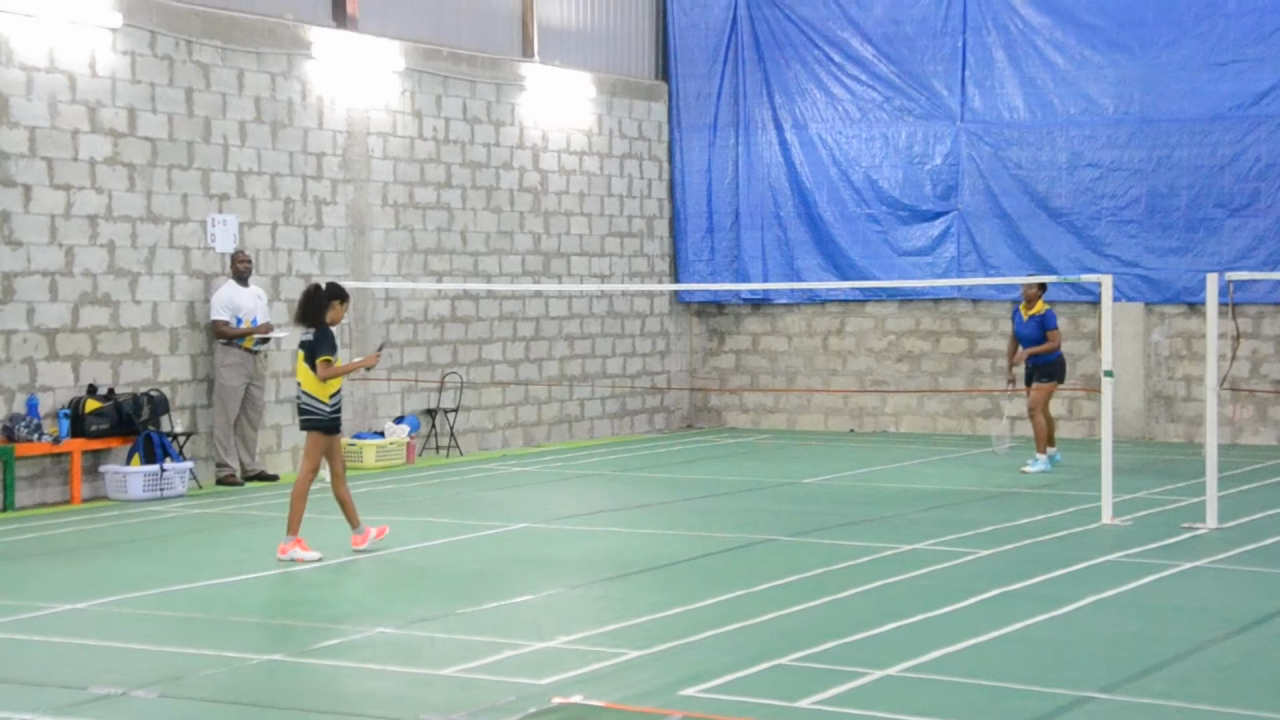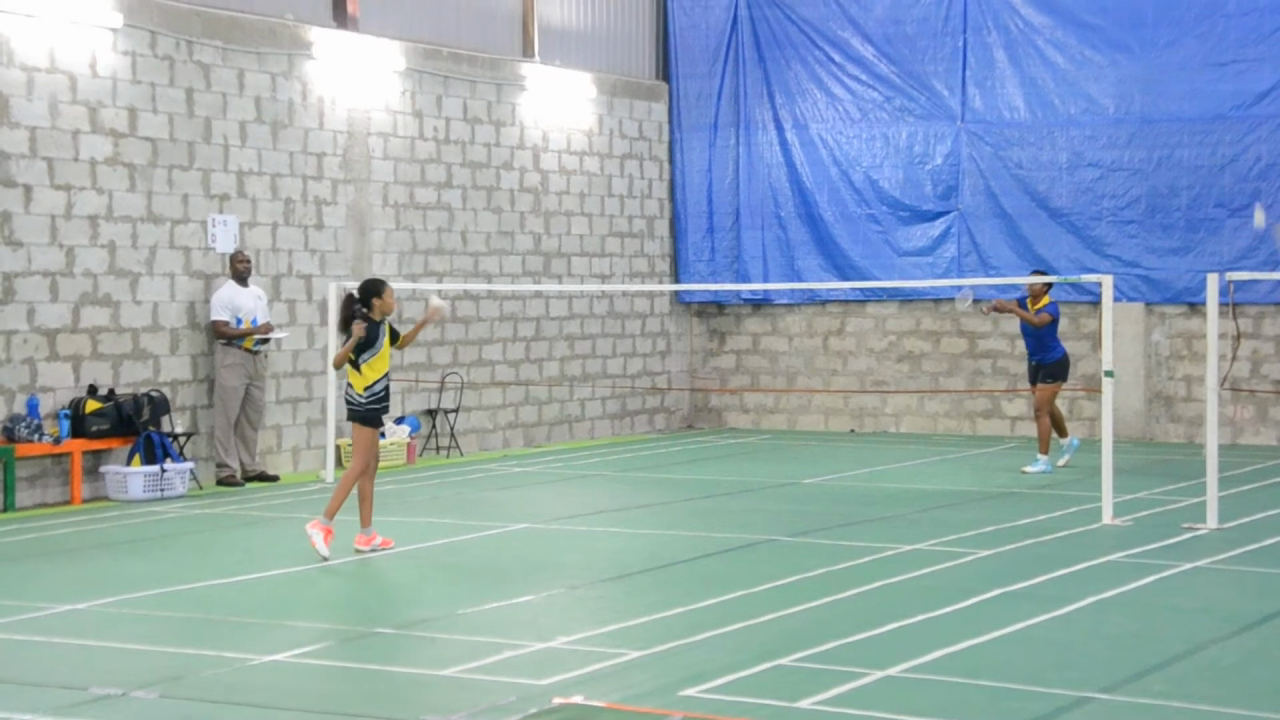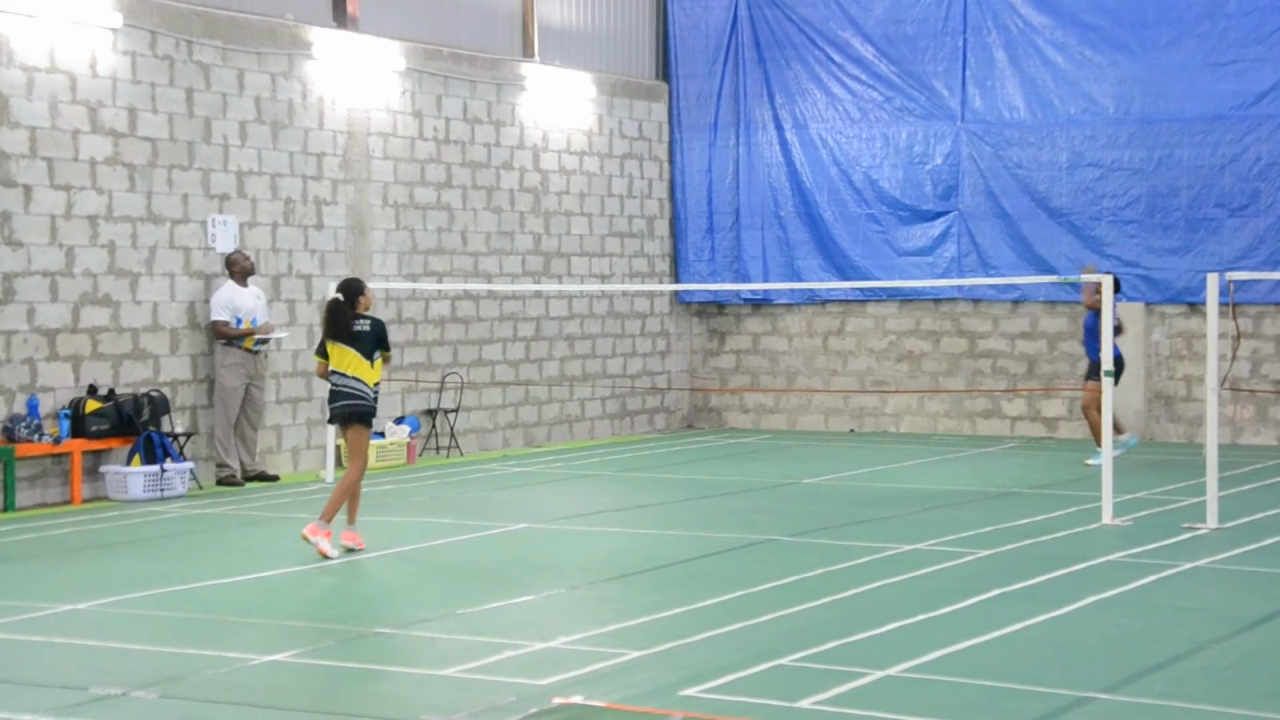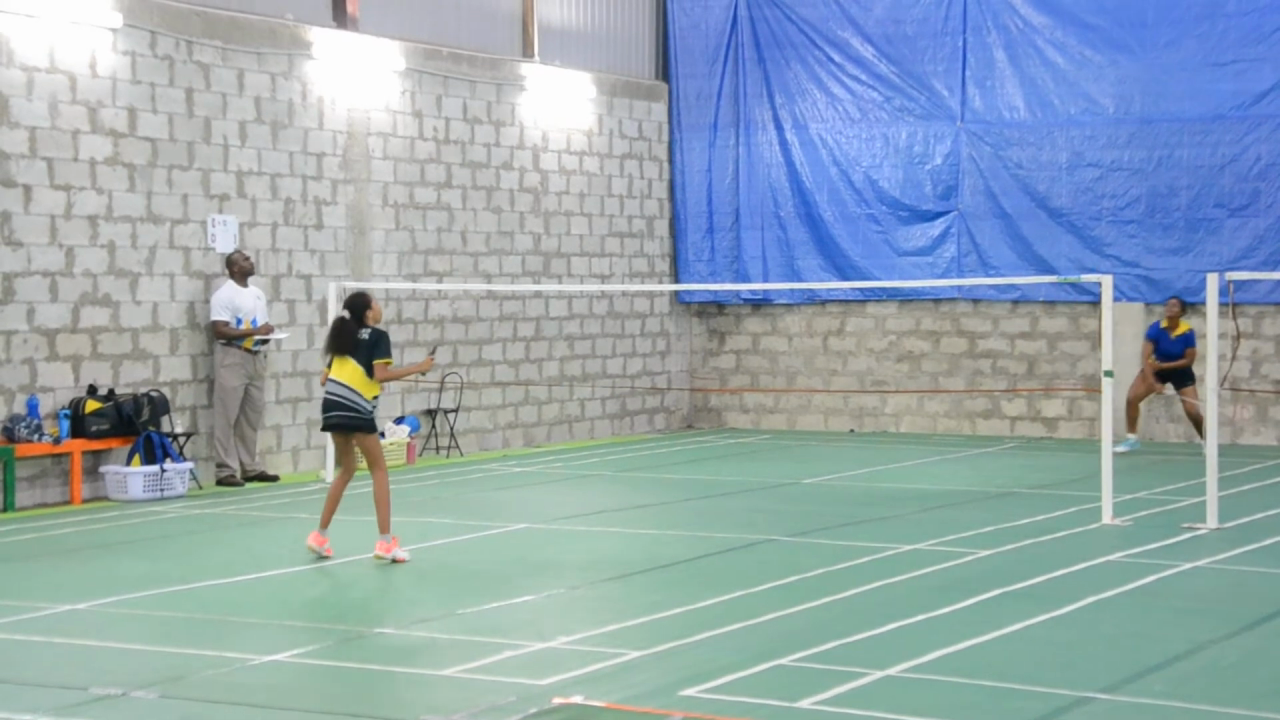
dt=1s
person 1, frame 1
left shoulder: (310, 332)
right shoulder: (324, 333)
right elbow: (323, 373)
left wrist: (342, 370)
right wrist: (360, 364)
left hip: (323, 410)
right hip: (321, 411)
left knee: (338, 472)
right knee: (308, 472)
left ankle: (359, 533)
right ankle: (290, 542)
person 1, frame 2
left shoulder: (383, 325)
right shoulder: (363, 327)
left elbow: (402, 342)
right elbow: (337, 363)
left wrist: (424, 322)
right wrist: (354, 339)
left hip: (373, 402)
right hip: (363, 404)
left knee: (370, 467)
right knee: (358, 466)
left ankle: (366, 535)
right ankle: (322, 524)
person 1, frame 3
left shoulder: (332, 329)
right shoulder: (375, 325)
left elbow: (321, 370)
right elbow: (386, 359)
left hip: (339, 400)
right hip: (359, 402)
left knee: (356, 466)
right knee: (356, 468)
left ankle: (351, 530)
right ankle: (320, 527)
person 1, frame 4
left shoulder: (342, 338)
right shoulder: (378, 336)
left elbow: (325, 379)
right elbow: (381, 375)
right wrist: (418, 368)
left hip: (333, 406)
right hip: (357, 409)
left knee: (347, 469)
right knee: (379, 471)
left ankle: (320, 535)
right ankle: (385, 542)
person 2, frame 1
left shoulder: (259, 293)
right shoulder: (224, 294)
right elbow: (220, 330)
left wrist: (267, 332)
right wrist: (253, 330)
left hip: (256, 357)
right hip: (232, 357)
left knee: (252, 415)
right knee: (228, 416)
left ankle: (251, 467)
right ankle: (225, 470)
person 2, frame 2
left shoulder: (259, 293)
right shoulder: (224, 294)
right elbow: (219, 331)
left wrist: (267, 332)
right wrist: (253, 331)
left hip: (257, 357)
right hip: (232, 357)
left knee: (253, 415)
right knee: (228, 416)
left ankle: (251, 467)
right ankle: (226, 471)
person 2, frame 3
left shoulder: (258, 293)
right shoulder: (224, 295)
right elbow: (220, 331)
left wrist: (267, 333)
right wrist: (253, 331)
left hip: (256, 357)
right hip: (233, 357)
left knee: (253, 415)
right knee: (228, 417)
left ankle: (251, 467)
right ankle: (226, 471)
person 2, frame 4
left shoulder: (258, 293)
right shoulder: (224, 295)
right elbow: (219, 331)
left wrist: (267, 332)
right wrist: (253, 331)
left hip: (256, 357)
right hip: (232, 358)
left knee: (252, 416)
right knee: (227, 416)
left ankle: (251, 467)
right ankle: (225, 471)
person 3, frame 1
left shoulder: (1046, 314)
right shoulder: (1018, 311)
left elbow: (1055, 344)
right elbow: (1014, 340)
left wrist: (1028, 352)
right wrist: (1009, 369)
left hip: (1050, 365)
right hip: (1032, 366)
left knee: (1035, 408)
right knee: (1041, 409)
left ankle: (1042, 460)
right ankle: (1052, 452)
person 3, frame 2
left shoulder: (1051, 307)
right shoulder: (1024, 303)
left elbow: (1037, 322)
right elbow: (1007, 307)
left wrist: (1012, 308)
right wrist: (993, 307)
left hip: (1054, 362)
right hip: (1035, 362)
left knee: (1040, 410)
right knee: (1048, 407)
left ankle: (1043, 461)
right ankle: (1068, 441)
person 3, frame 3
left shoulder: (1102, 303)
right shoulder: (1100, 304)
left elbow: (1087, 302)
right elbow: (1119, 329)
left wrist: (1088, 282)
right hip: (1098, 362)
left knee: (1088, 406)
right knee: (1096, 405)
left ankle: (1102, 452)
right ankle: (1124, 438)
person 3, frame 4
left shoulder: (1187, 332)
right shoulder: (1155, 328)
left elbow: (1189, 360)
right elbow: (1145, 356)
left wrist: (1162, 366)
right wrist: (1151, 380)
left hip: (1181, 372)
right hip: (1155, 367)
left knee: (1192, 411)
right knee: (1132, 398)
right ankle: (1131, 440)
